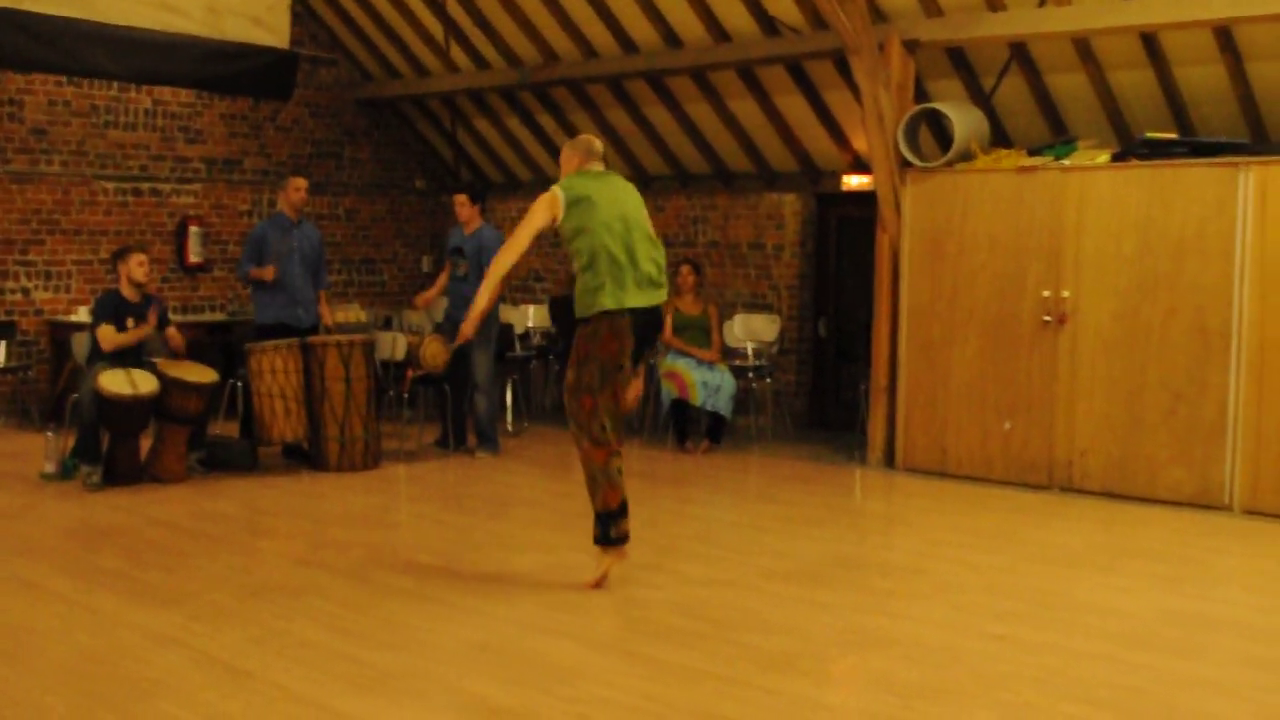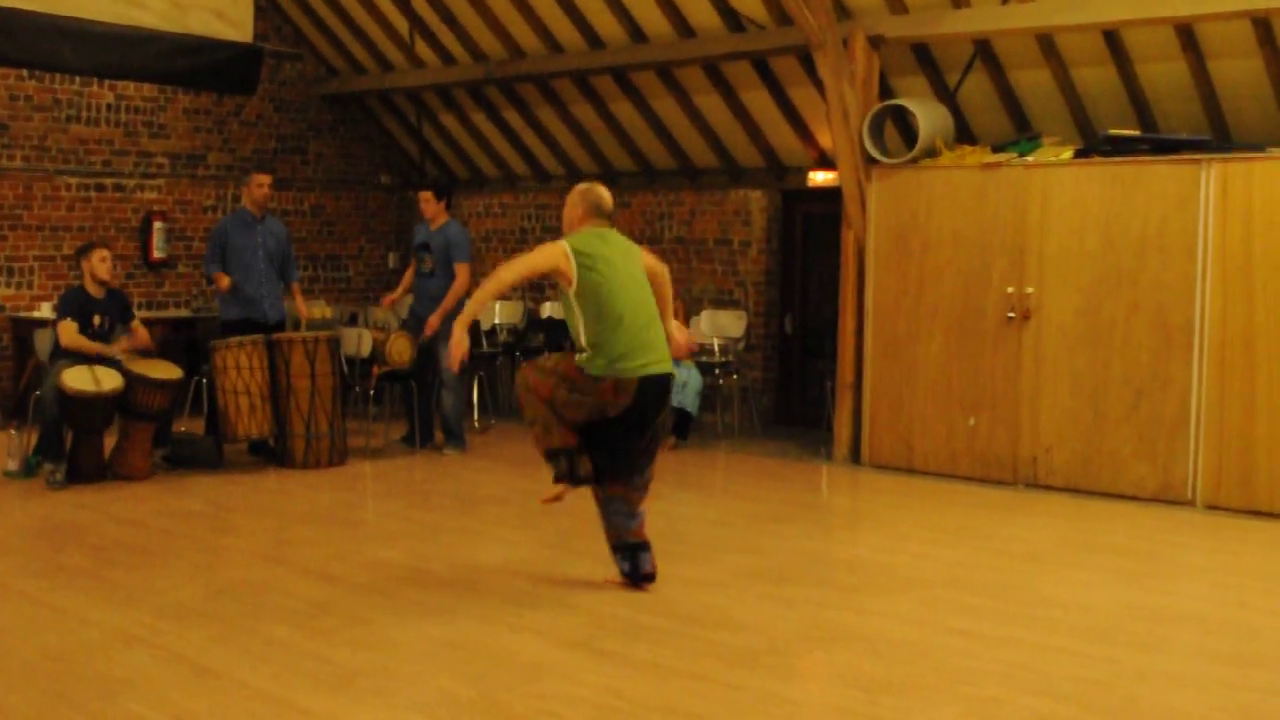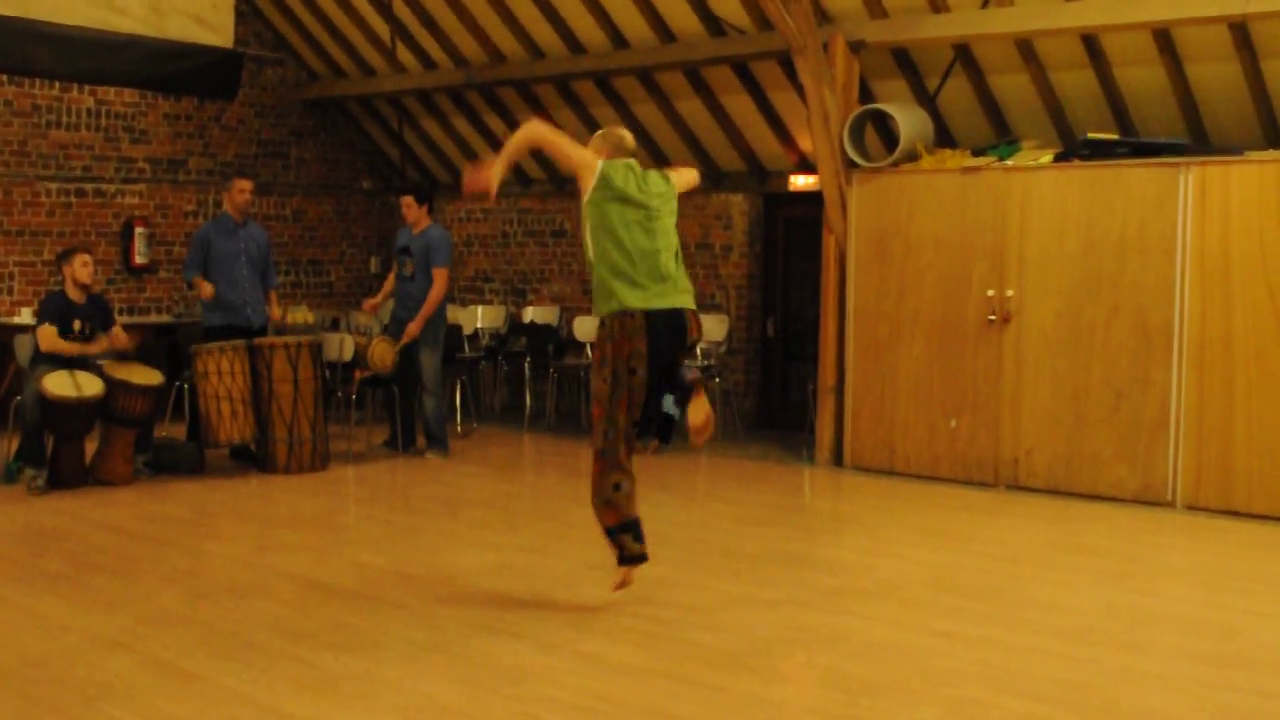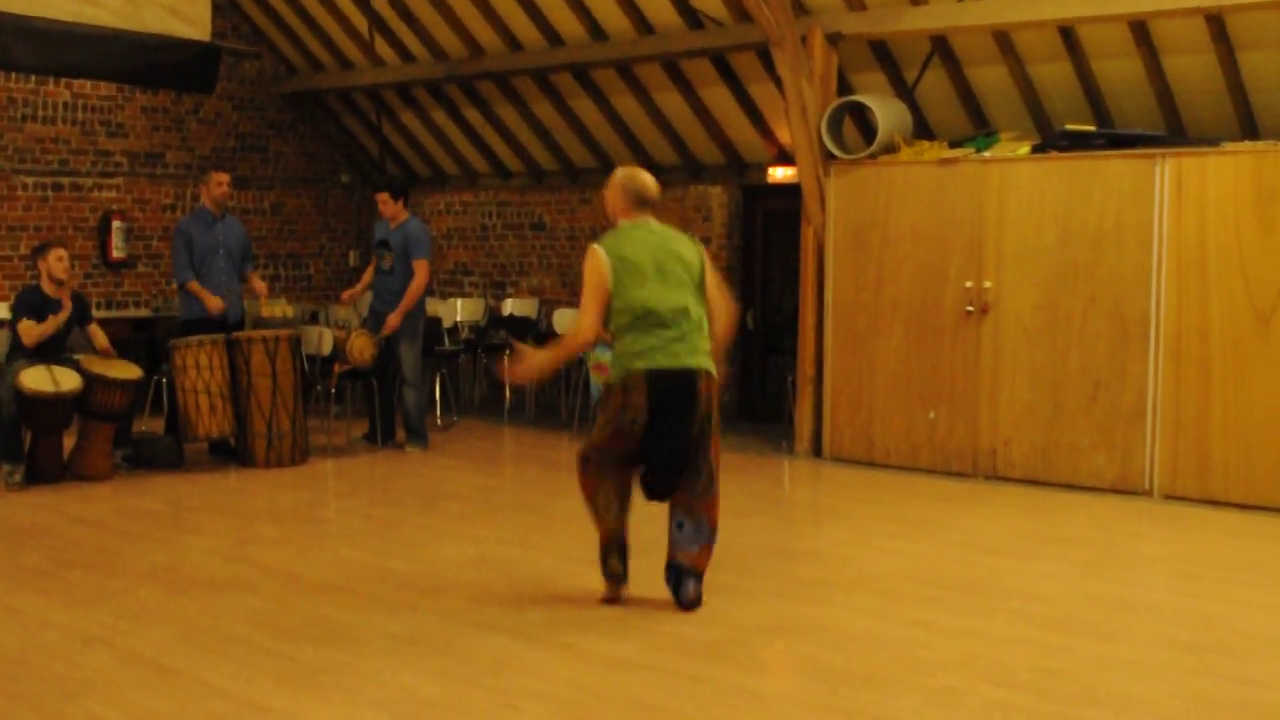
dt=0.4s
person 1, frame 1
left shoulder: (559, 194)
right shoulder: (626, 190)
left elbow: (516, 244)
right elbow: (648, 243)
left wrist: (481, 299)
left hip: (608, 313)
right hip: (650, 308)
left knee: (593, 424)
left ankle: (612, 535)
right ankle: (628, 375)
person 1, frame 2
left shoulder: (566, 250)
right shoulder: (627, 248)
left elbow: (509, 273)
right elbow: (661, 273)
left wrist: (461, 324)
right wrist: (668, 323)
left hip: (612, 376)
right hip: (657, 377)
left knee: (533, 379)
right knee: (624, 474)
left ankle: (570, 466)
right ankle: (638, 567)
person 1, frame 3
left shoulder: (597, 171)
right shoulder: (662, 183)
left elbow: (536, 130)
right elbow: (691, 174)
left wrist: (497, 165)
left hip: (628, 318)
right hip: (680, 315)
left knee: (612, 437)
right knee: (656, 369)
left ankle: (628, 547)
right ankle: (689, 392)
person 1, frame 4
left shoulder: (603, 252)
right shoulder: (689, 247)
left elbow: (588, 330)
right elbow: (724, 314)
left wrist: (542, 362)
left hip: (639, 377)
right hip: (695, 374)
left knee: (600, 466)
right knee: (695, 487)
left ankle: (616, 565)
right ankle: (687, 583)
person 2, frame 1
left shoulder: (313, 233)
right shoulder: (263, 231)
right elbow: (243, 268)
left wrist: (322, 305)
right wrist: (261, 272)
left hip: (306, 319)
right hip: (272, 319)
left ankle: (293, 441)
right ankle: (247, 442)
person 2, frame 2
left shoulder: (279, 229)
right shoulder: (226, 227)
left elbow: (288, 268)
right elbow: (211, 262)
left wrist: (297, 298)
right wrist: (219, 277)
left hip: (273, 315)
right hip: (237, 315)
left ankle: (260, 438)
right ankle: (213, 438)
person 2, frame 3
left shoulder: (260, 234)
right shoulder: (207, 233)
right elbow: (191, 269)
left wrist: (272, 303)
right wrist: (201, 284)
left hip: (255, 321)
right hip: (220, 321)
left ankle: (241, 443)
right ankle: (194, 444)
person 2, frame 4
left shoulder: (237, 227)
right shoulder: (186, 226)
left elbow: (245, 262)
right elbow: (181, 270)
left wrist: (254, 280)
right wrist: (205, 297)
left hip: (233, 315)
right hip: (197, 316)
left ankle: (220, 437)
right ankle: (173, 438)
person 3, frame 1
left shoulder: (490, 237)
right shoulder: (454, 234)
right wrist: (433, 293)
left hip: (480, 321)
right hip: (452, 317)
left knee: (481, 381)
right knee: (452, 378)
left ankle: (487, 442)
right ankle: (453, 437)
person 3, frame 2
left shoulder: (456, 234)
right shoulder: (419, 230)
left elbow: (463, 279)
left wrist: (440, 314)
right wrist: (398, 294)
left hip: (445, 317)
right hip: (417, 314)
left knee: (447, 378)
right knee: (417, 375)
left ankle: (454, 438)
right ankle: (419, 433)
person 3, frame 3
left shoulder: (437, 237)
right shoulder: (402, 234)
left elbow: (440, 285)
left wrist: (419, 321)
right wrist: (379, 299)
left hip: (427, 322)
right hip: (399, 318)
left knee: (429, 383)
right knee: (399, 380)
left ankle: (437, 443)
right ankle: (401, 438)
person 3, frame 4
left shoulder: (416, 230)
right shoulder: (380, 228)
left elbow: (421, 277)
left wrist: (399, 313)
right wrist: (357, 290)
left hip: (406, 315)
right hip: (378, 312)
left knee: (410, 376)
right knee: (378, 373)
left ankle: (416, 436)
right ankle: (381, 431)
person 4, frame 1
left shoulder: (153, 302)
right shoulder: (108, 301)
left elbow: (173, 338)
right elbow: (108, 343)
left wrist: (178, 344)
right wrist: (146, 330)
left hip: (137, 364)
right hip: (107, 364)
right knee: (90, 393)
left ankle: (192, 451)
right ankle: (90, 462)
person 4, frame 2
left shoulder: (118, 298)
right shoulder: (72, 298)
left elbow: (137, 328)
right elbow: (67, 340)
left wrist: (144, 342)
right wrist: (111, 348)
left hip: (104, 362)
right hip: (70, 361)
right knee: (52, 390)
left ankle: (157, 448)
right ankle: (54, 460)
person 4, frame 3
left shoulder: (98, 303)
right shoulder: (52, 302)
left elbow: (117, 334)
right elbow: (46, 343)
left wrist: (123, 343)
right wrist: (90, 348)
left hip: (83, 367)
right hip: (50, 367)
right knee: (32, 395)
left ankle: (138, 454)
right ankle: (35, 466)
person 4, frame 4
left shoulder: (75, 298)
right shoulder: (27, 297)
left elbow: (93, 330)
right elbow: (29, 338)
left wrist: (105, 349)
right wrist: (62, 315)
left hip: (60, 361)
right hip: (26, 362)
